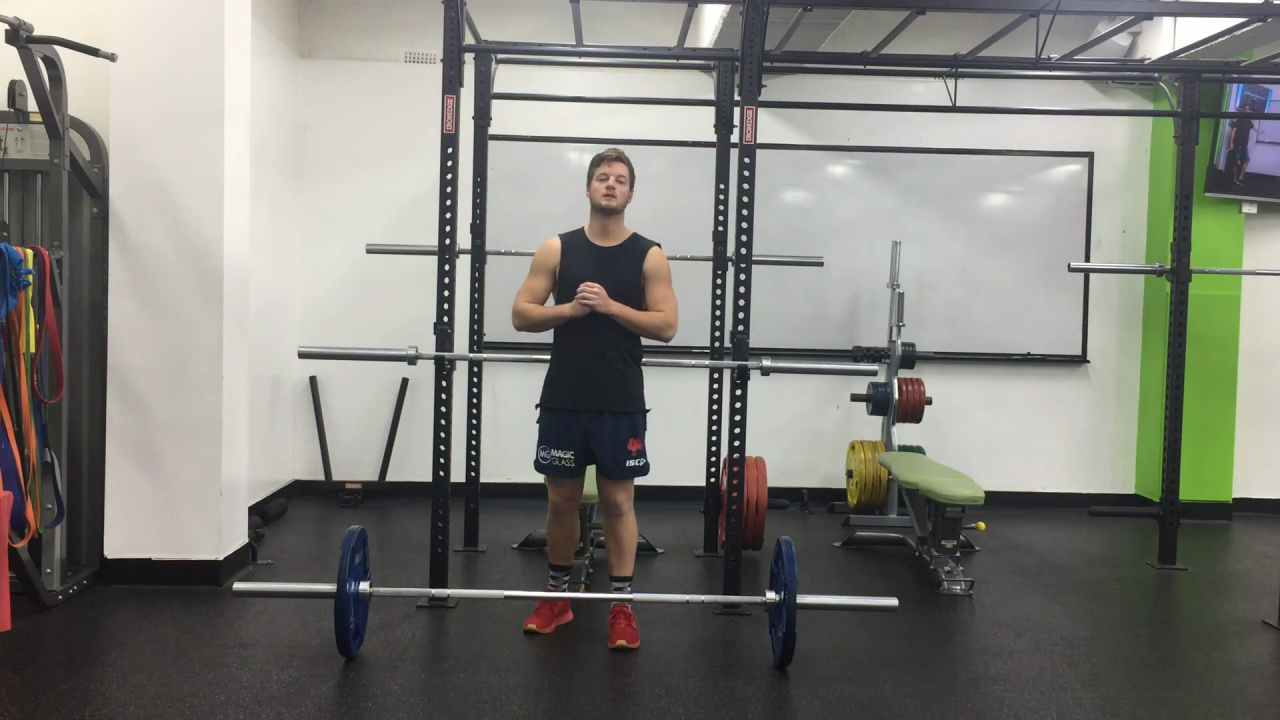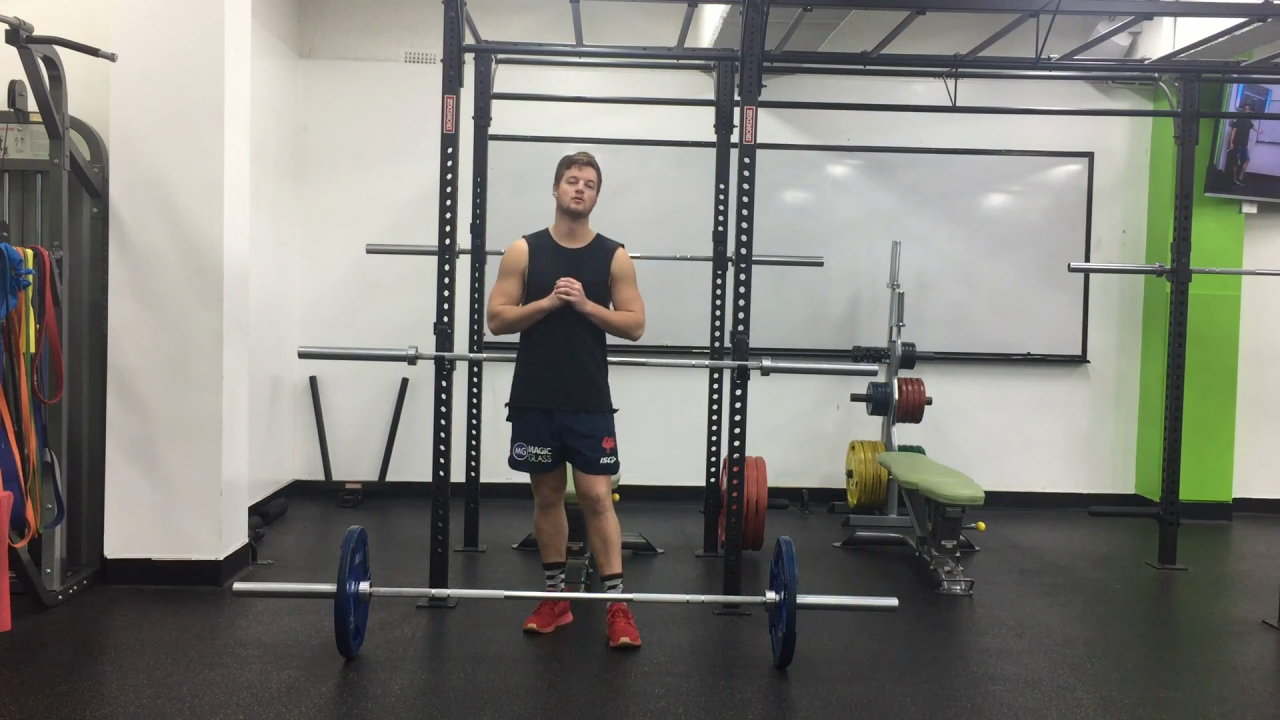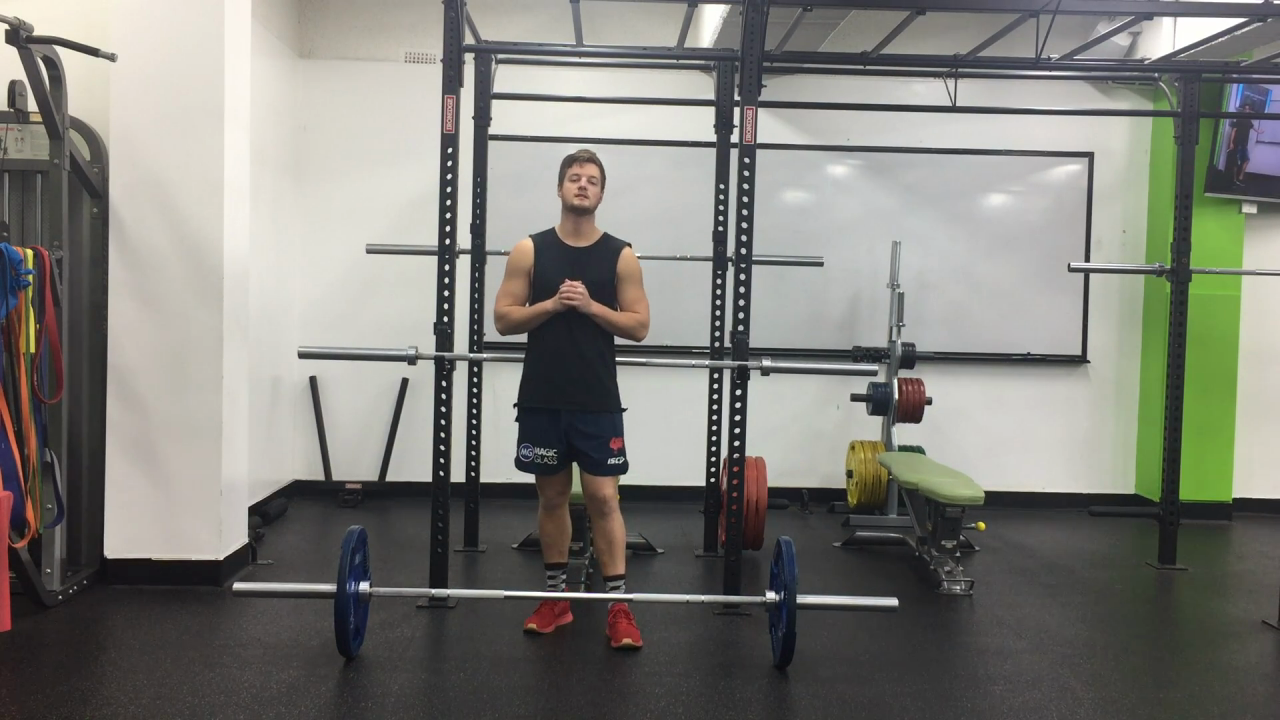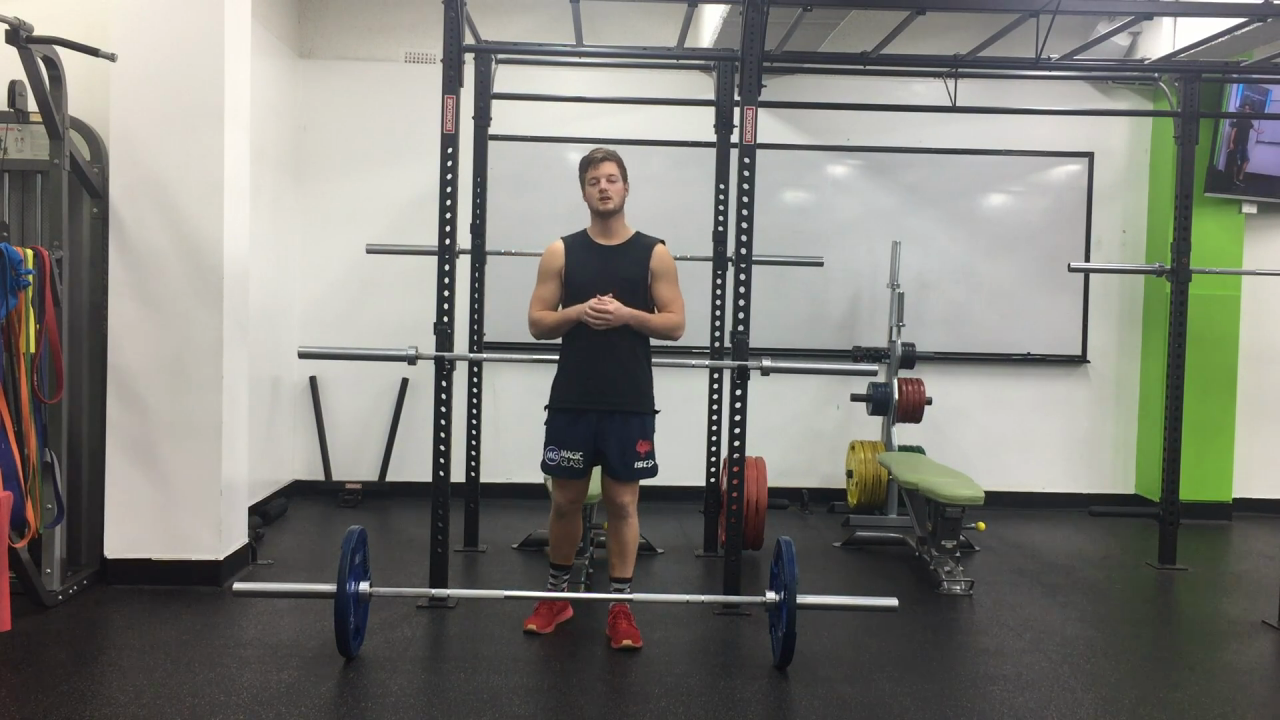
dt=0.7s
person 1, frame 1
left shoulder: (648, 255)
right shoulder: (556, 249)
left elbow: (667, 326)
right elbow: (521, 315)
left wrist: (610, 306)
right wrist: (570, 308)
left hip: (620, 401)
right hip: (563, 397)
left knee: (618, 501)
right knee: (562, 500)
left ankle: (621, 606)
right ankle: (558, 597)
person 1, frame 2
left shoulder: (614, 255)
right shoulder: (523, 250)
left elbow: (635, 324)
right elbow: (497, 319)
left wrist: (586, 304)
right wrist: (547, 301)
left hip: (589, 399)
right hip: (534, 397)
left knee: (597, 497)
right knee: (547, 495)
left ankle: (617, 605)
right ankle: (556, 597)
person 1, frame 3
left shoulder: (620, 255)
right shoulder: (530, 250)
left elbow: (639, 326)
right elbow: (503, 318)
left wrist: (590, 306)
right wrist: (552, 304)
left hip: (598, 400)
right hip: (542, 397)
left knee: (603, 498)
right knee: (552, 496)
left ankle: (618, 606)
right ankle: (556, 597)
person 1, frame 4
left shoulder: (654, 252)
right shoulder: (561, 251)
left elbow: (675, 323)
right elbow: (538, 323)
left wrist: (625, 314)
right wrist: (579, 312)
left hip: (629, 402)
right hip: (572, 399)
left knee: (622, 502)
right knee: (565, 501)
left ankle: (620, 607)
right ankle: (556, 595)
